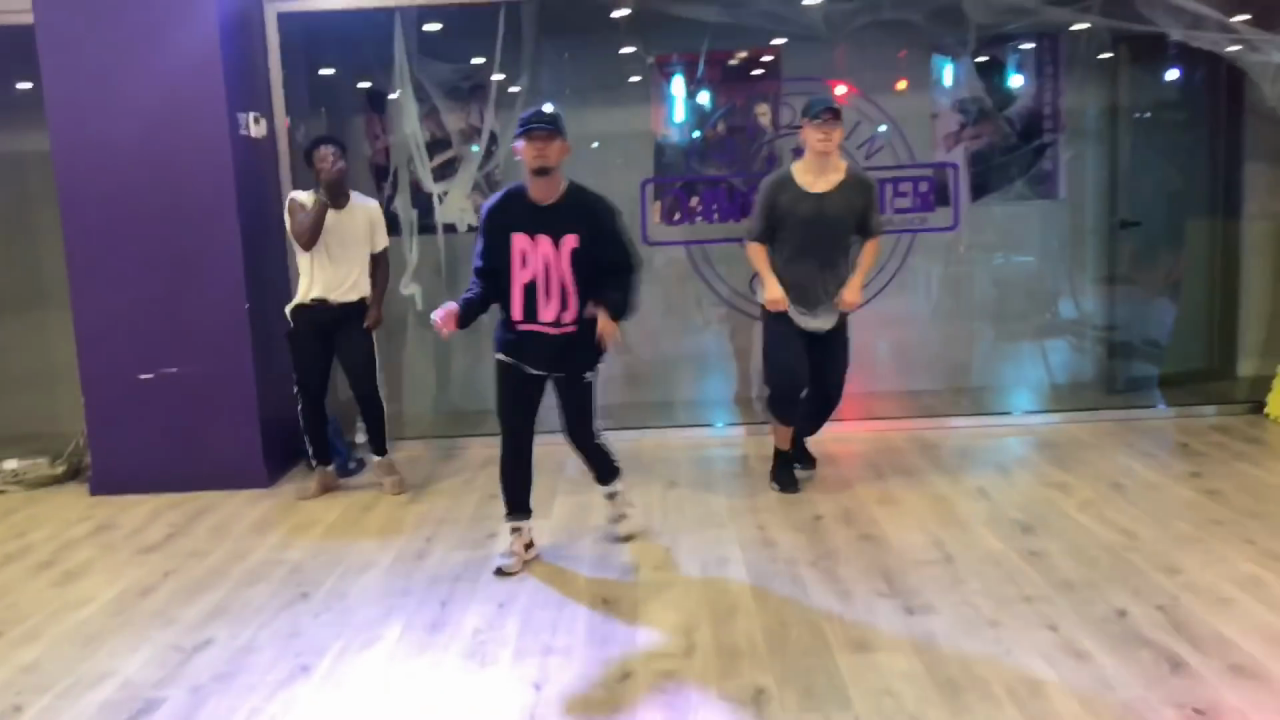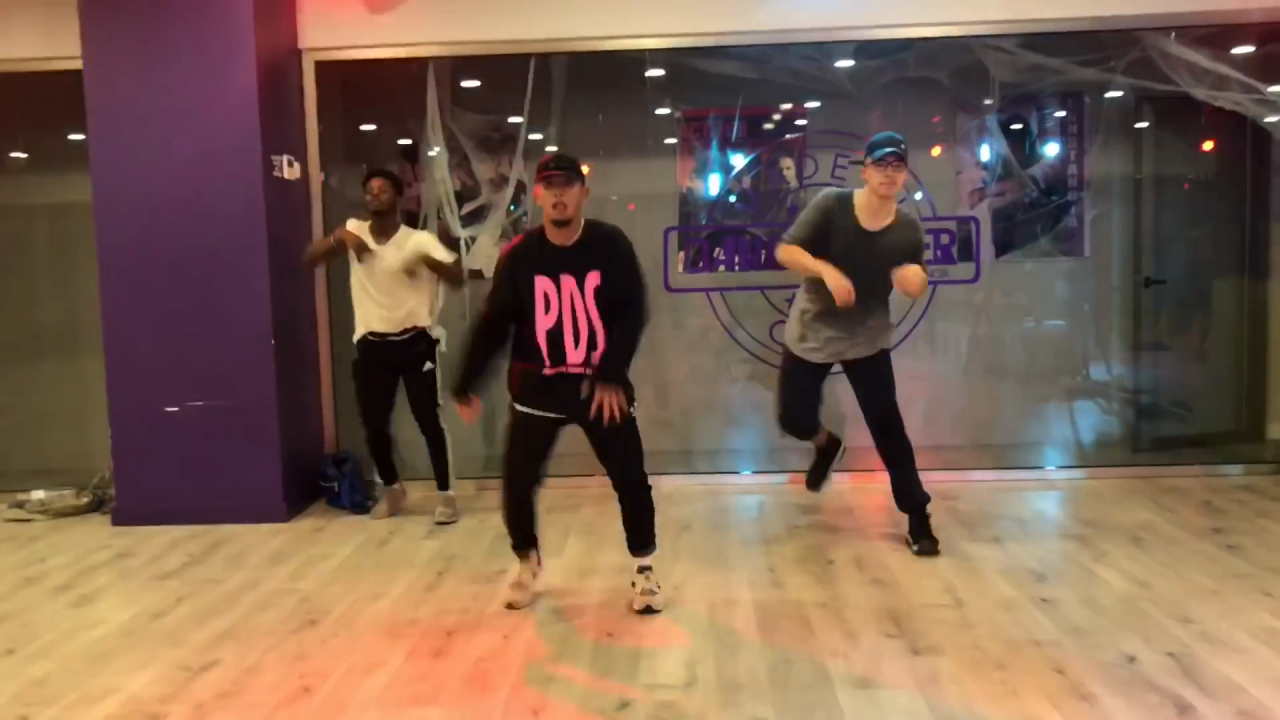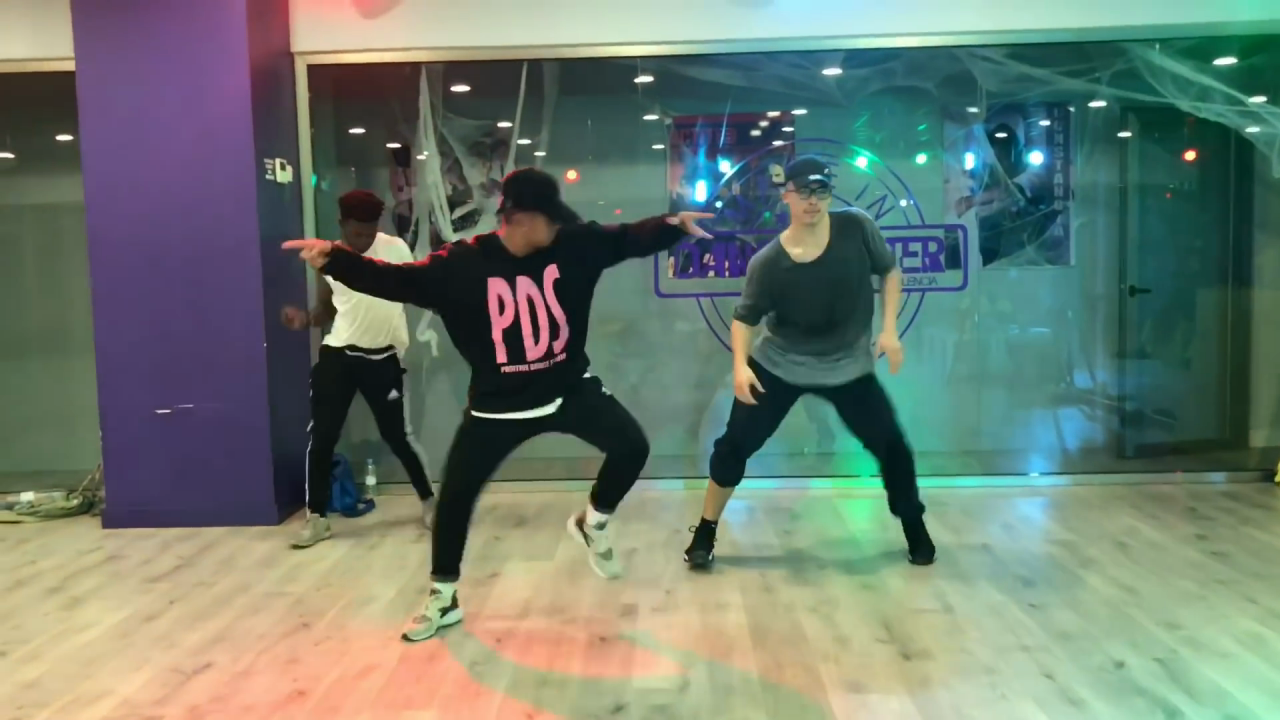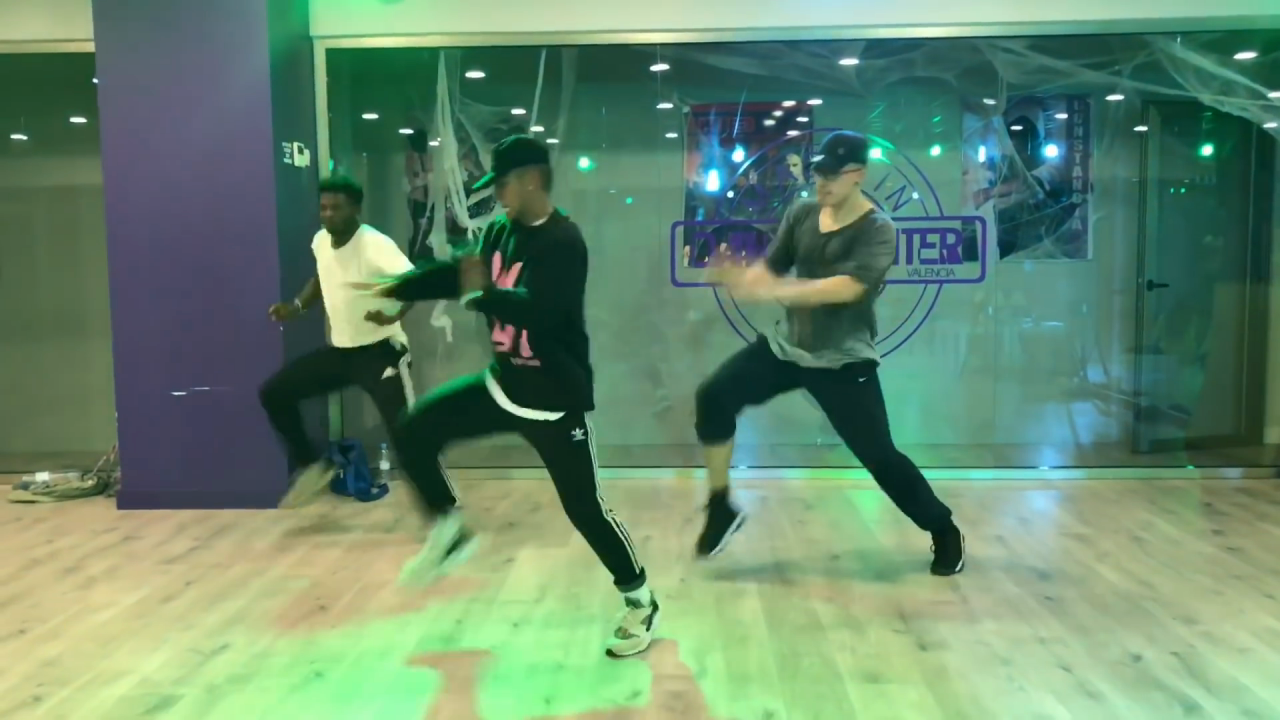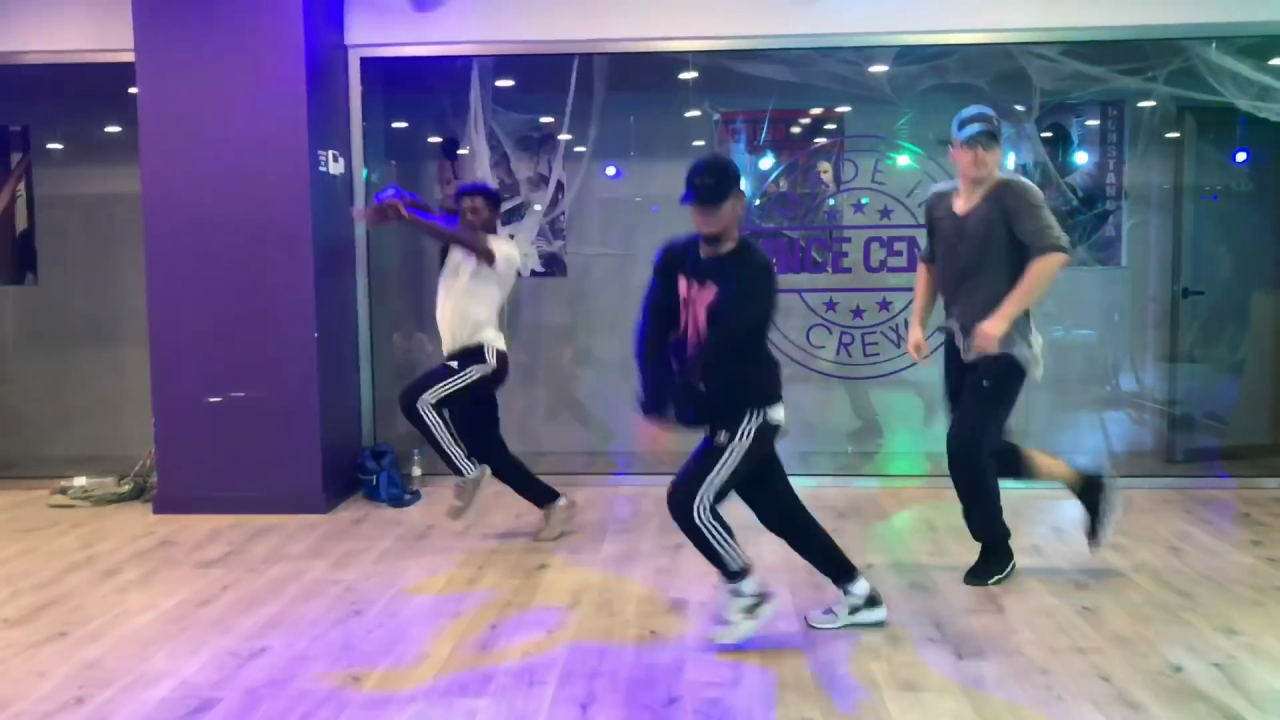
dt=0.7s
person 1, frame 1
left shoulder: (592, 208)
right shoulder: (499, 211)
left elbow: (621, 268)
right elbow: (486, 278)
left wrist: (611, 309)
right wrist: (460, 310)
left hip: (574, 346)
right hip: (517, 346)
left knee: (581, 433)
right knee: (515, 439)
left ankle: (613, 491)
right ankle: (520, 535)
person 1, frame 2
left shoulder: (609, 245)
right shoulder: (519, 256)
left elbow: (631, 315)
right elbow: (492, 326)
left wrist: (612, 376)
right wrist: (465, 386)
left hip: (601, 390)
right hip: (537, 392)
left knee: (631, 482)
right knee: (517, 485)
left ankle: (643, 570)
right ankle: (526, 560)
person 1, frame 3
left shoulder: (573, 244)
right shoulder: (463, 262)
left elbow: (627, 239)
right elbow: (396, 281)
left wrist: (670, 225)
right wrist: (332, 259)
left hip: (568, 388)
right hip: (496, 402)
left knee: (631, 445)
right knee: (455, 496)
left ankle: (594, 522)
right ankle: (442, 599)
person 1, frame 4
left shoulder: (560, 243)
right shoulder: (504, 232)
left elbow: (542, 314)
right elbow: (461, 273)
left wrist: (484, 295)
right wrist: (394, 288)
left hip: (555, 397)
right hip: (502, 382)
left knee: (586, 508)
right knee: (412, 434)
left ankle: (640, 602)
right ankle: (449, 533)
person 1, frame 5
left shoulder: (751, 270)
right shoulder: (675, 256)
left elbow: (735, 345)
right elbow: (653, 332)
left wrist: (673, 404)
right wrist: (655, 400)
left hip: (744, 408)
right hip: (711, 405)
left knee: (687, 500)
right knee: (779, 510)
left ankle: (747, 590)
right ankle: (860, 596)
person 2, frame 1
left shoulder: (860, 185)
right shoulder: (778, 185)
left elbow: (870, 236)
right elbow: (755, 240)
left wrist: (857, 282)
right wrist: (768, 282)
left hip: (832, 304)
right hip: (785, 305)
left knee: (827, 392)
right knee: (785, 382)
left ankle: (797, 440)
right ankle: (783, 458)
person 2, frame 2
left shoulder: (907, 229)
right shoulder: (830, 205)
left elbow: (915, 284)
right elbow: (785, 250)
left wrist: (916, 278)
right wrist: (825, 270)
left hip: (867, 339)
right hip: (810, 330)
left knee: (886, 422)
right knee: (794, 417)
left ankle: (917, 517)
right ankle: (826, 444)
person 2, frame 3
left shoulder: (855, 226)
right shoulder: (768, 261)
left elbow: (890, 272)
right elbow: (745, 319)
left wrist: (889, 327)
right wrist: (742, 366)
left hip: (849, 362)
right hip: (782, 364)
left knee: (890, 442)
right knee: (736, 444)
left ankle: (912, 521)
right ankle: (704, 532)
person 2, frame 4
left shoulder: (877, 231)
right shoulder: (802, 213)
left elbow: (848, 289)
right elbow: (772, 264)
left wrist: (768, 291)
right wrist: (751, 276)
left hip: (844, 360)
right hip: (785, 347)
left knee: (878, 455)
right knee: (713, 398)
left ankle: (944, 530)
right ankle: (720, 507)
person 2, frame 5
left shoulder: (1013, 193)
right shoulder: (938, 203)
left elbow: (1053, 252)
right elbow: (930, 265)
left wrist: (1004, 314)
right wrist: (916, 321)
left hip: (1000, 345)
right hip: (961, 341)
left knee: (966, 445)
right knee: (982, 450)
left ankle: (996, 548)
right ankle: (1085, 484)
person 3, frame 1
left shoulder: (368, 207)
right shoulder: (299, 202)
left elbow: (379, 259)
right elbow: (305, 240)
left wrist: (376, 304)
right wrist: (324, 195)
left hip: (354, 310)
right hip: (310, 311)
left knee: (365, 388)
right knee: (310, 394)
left ankle: (384, 461)
right ankle: (323, 470)
person 3, frame 2
left shoulder: (418, 240)
right shoulder: (352, 232)
left elbow: (455, 274)
right elbow: (311, 256)
left wrist: (429, 263)
right wrist: (337, 242)
left hip: (414, 341)
right hip: (372, 343)
left knee: (428, 419)
right knee: (374, 423)
left ankle: (445, 494)
right ankle: (391, 489)
person 3, frame 3
left shoulder: (395, 248)
right elbow: (325, 310)
right wrist: (299, 318)
left hip: (383, 358)
right hip: (337, 355)
left knee: (396, 438)
right knee: (323, 435)
left ankle: (427, 500)
right ankle: (316, 518)
person 3, frame 4
left shoulder: (375, 244)
right shoulder: (321, 241)
left wrist: (395, 314)
right wrist: (297, 304)
left hip: (380, 349)
right hip: (341, 350)
right knee: (274, 393)
right ankle: (313, 466)
person 3, frame 5
left shoulder: (504, 249)
right shoulder: (462, 239)
left elbow: (451, 232)
right elbow: (433, 221)
left wrist: (406, 215)
right wrist: (393, 202)
left hip: (482, 356)
right hip: (459, 357)
left knee: (415, 401)
right knee: (489, 451)
left ankle: (468, 473)
right ankle: (554, 503)
